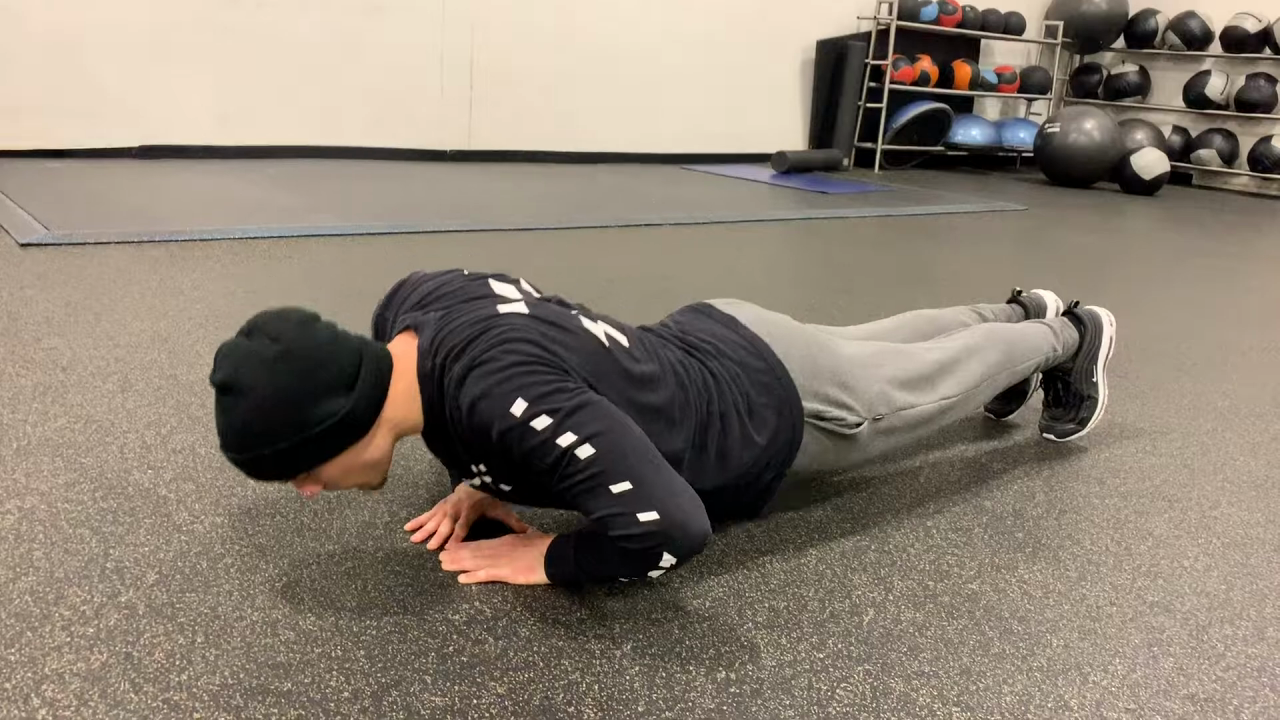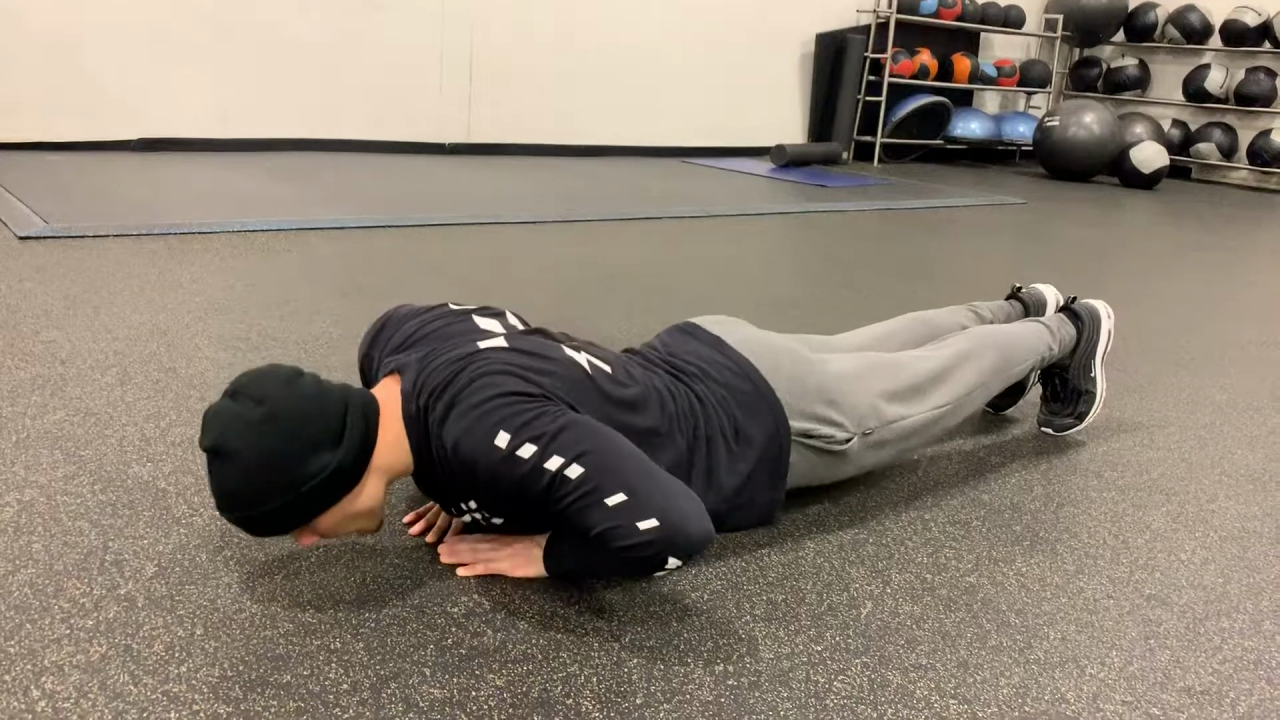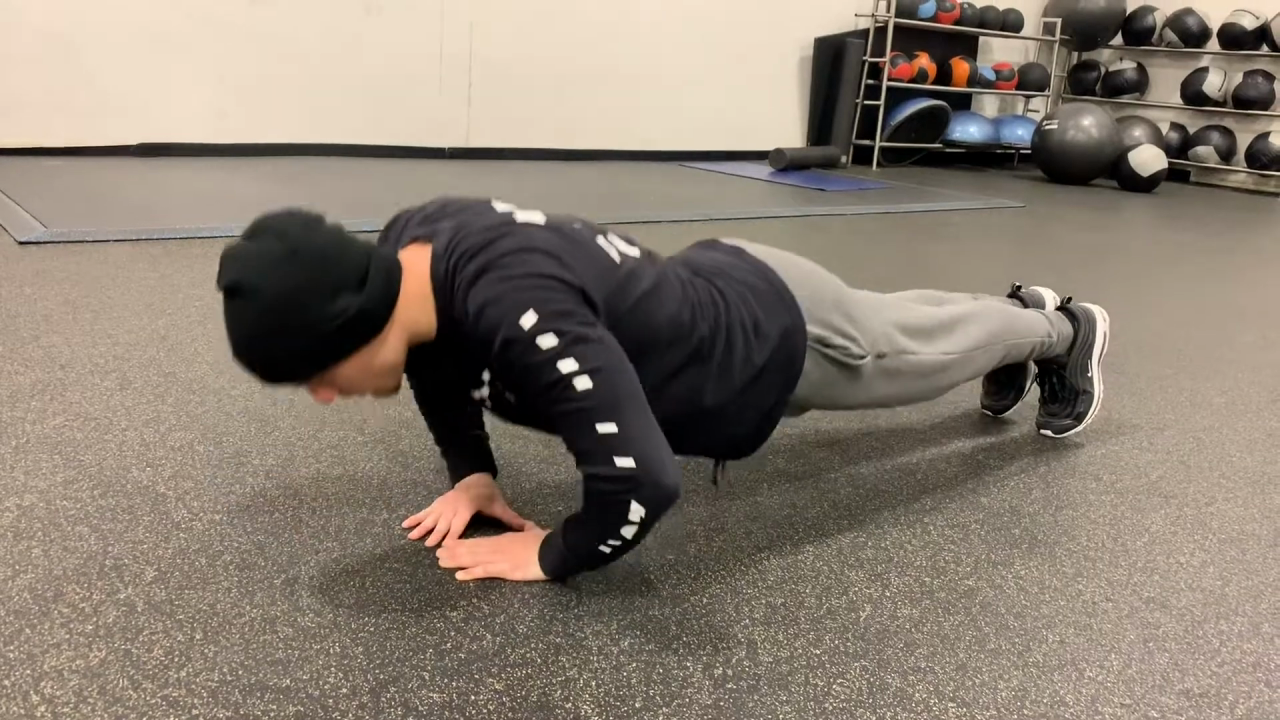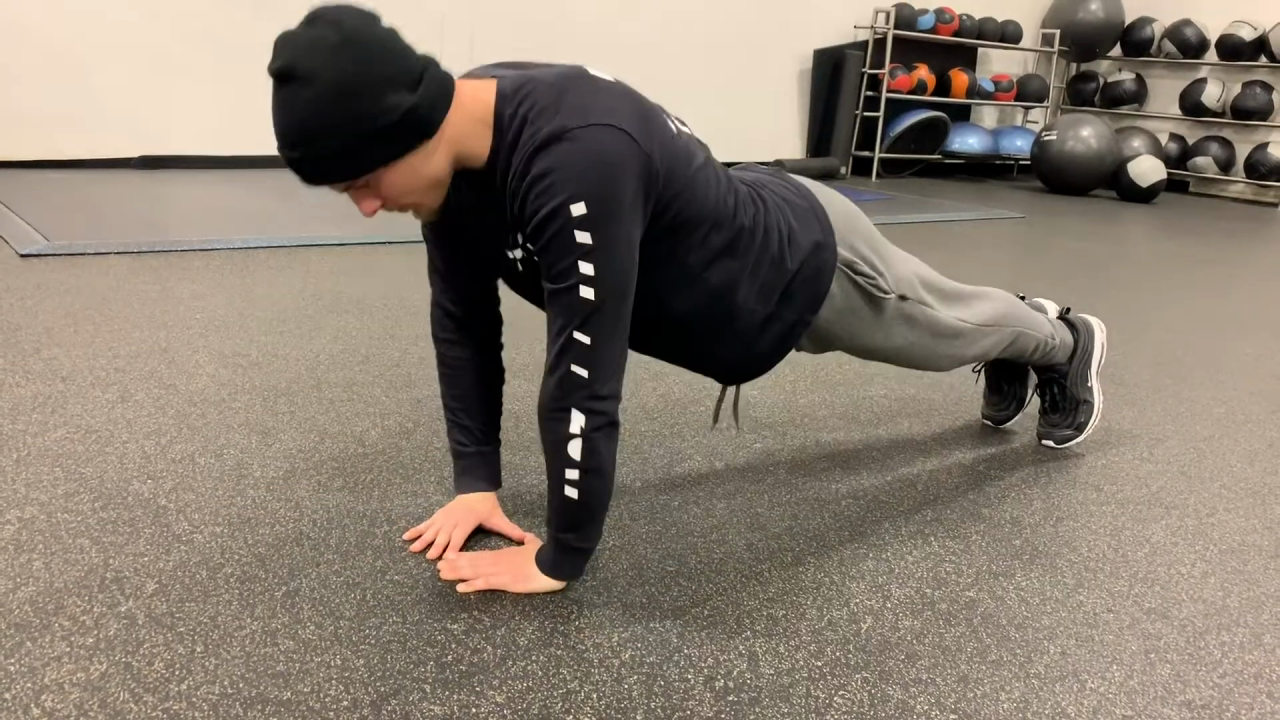
dt=0.4s
person 1, frame 1
left shoulder: (504, 391)
right shoulder: (403, 317)
left elbow: (671, 525)
left wrist: (549, 558)
right wrist: (473, 482)
left hip: (779, 404)
right hip: (708, 344)
left knee: (925, 382)
right knee: (880, 346)
left ankle: (1067, 339)
right ankle: (1017, 315)
person 1, frame 2
left shoulder: (486, 428)
right shoulder: (390, 345)
left elbow: (674, 525)
left wrist: (546, 550)
right wrist: (470, 490)
left hip: (762, 424)
right hip: (696, 359)
left knee: (917, 390)
right knee: (863, 352)
left ankle: (1064, 334)
right ankle: (1014, 310)
person 1, frame 3
left shoulder: (516, 305)
right shoulder: (406, 252)
left elbow: (643, 478)
right elbow: (441, 357)
left wrist: (548, 555)
right wrist: (470, 473)
left hip: (781, 336)
right hip: (713, 288)
left knee: (919, 346)
right knee: (904, 326)
left ankle: (1061, 331)
right ankle: (1019, 305)
person 1, frame 4
left shoulder: (576, 161)
right shoulder: (456, 138)
left elbow: (584, 379)
right elbow: (463, 318)
left wrist: (558, 560)
right wrist: (476, 481)
left hip: (805, 264)
right hip: (743, 238)
left knee: (948, 331)
left ankle: (1060, 345)
right ankle: (1015, 355)
